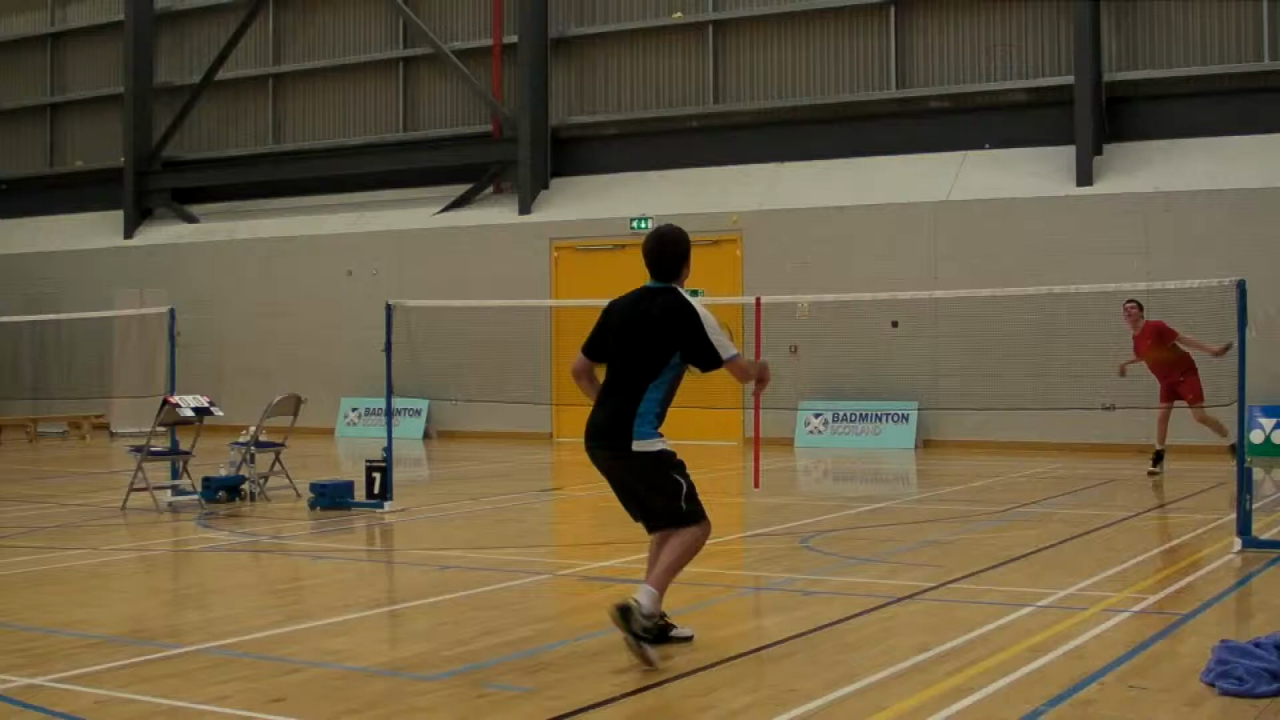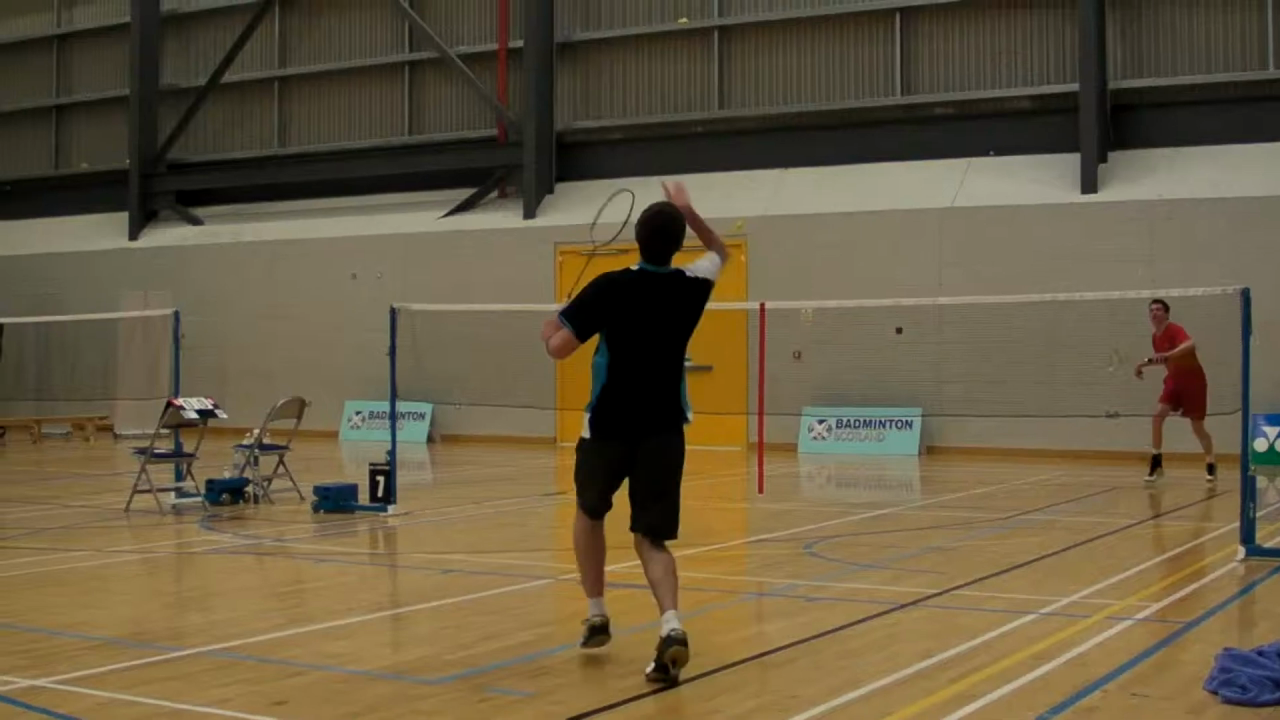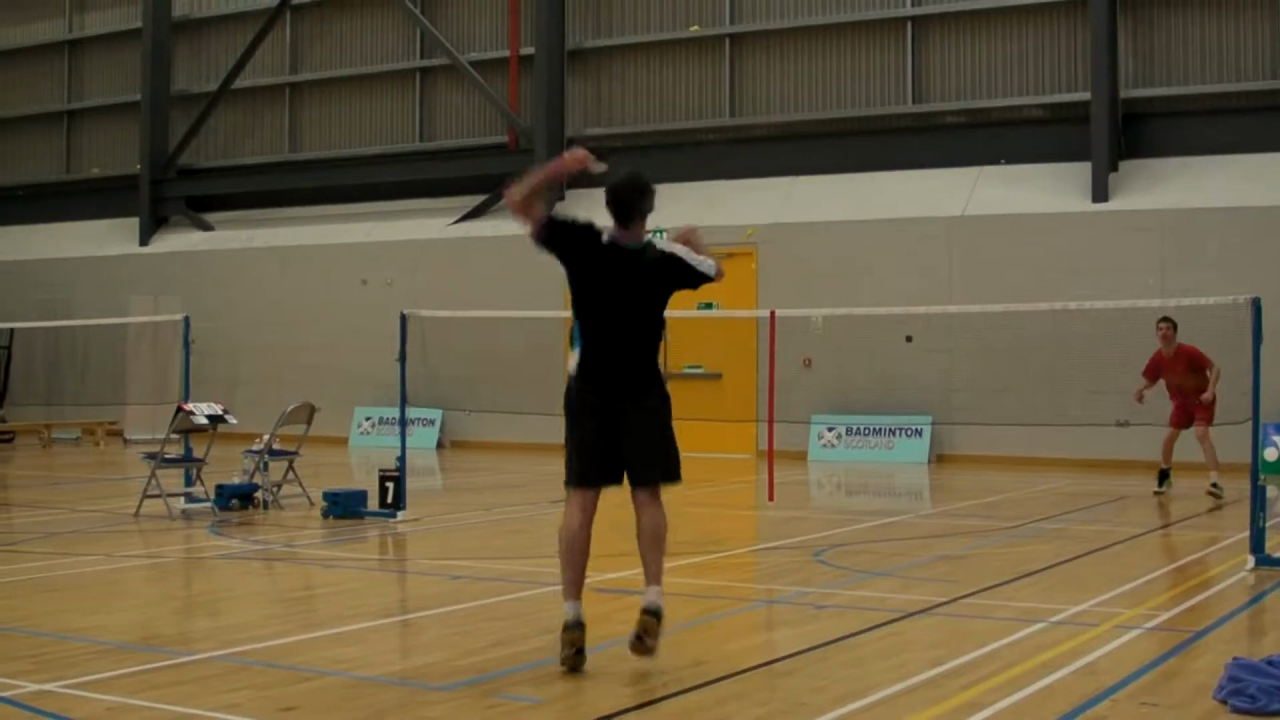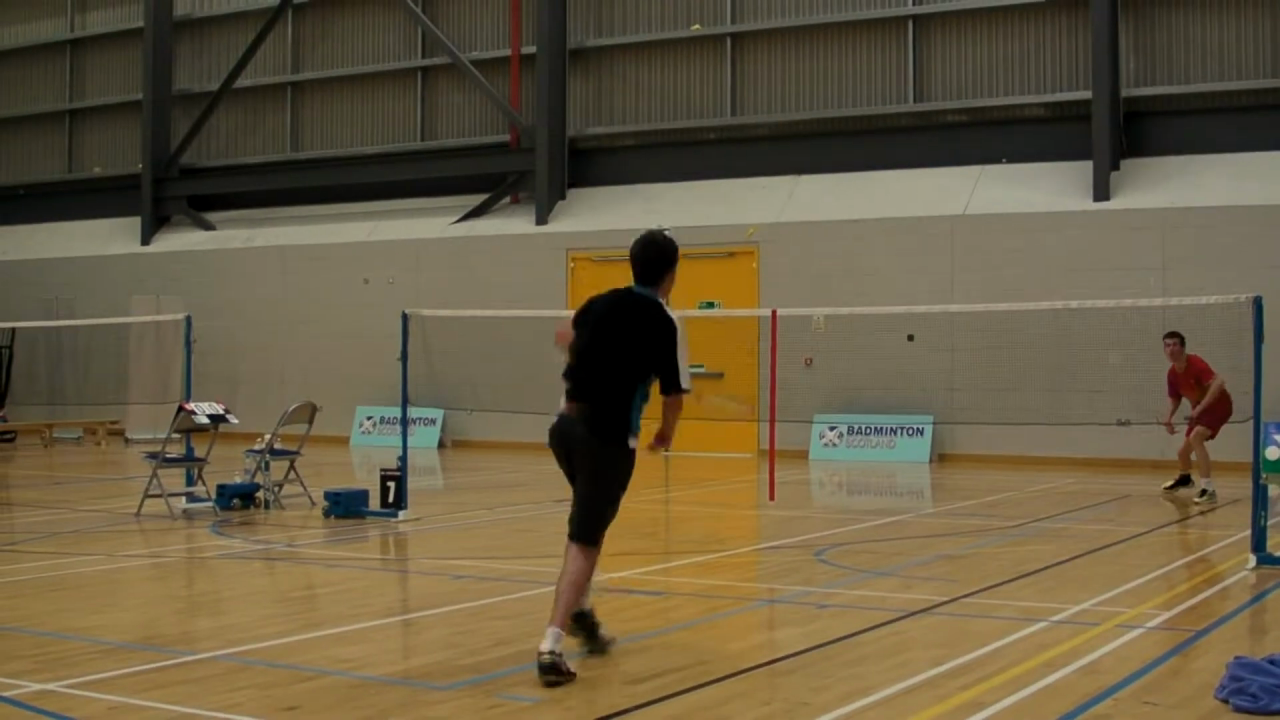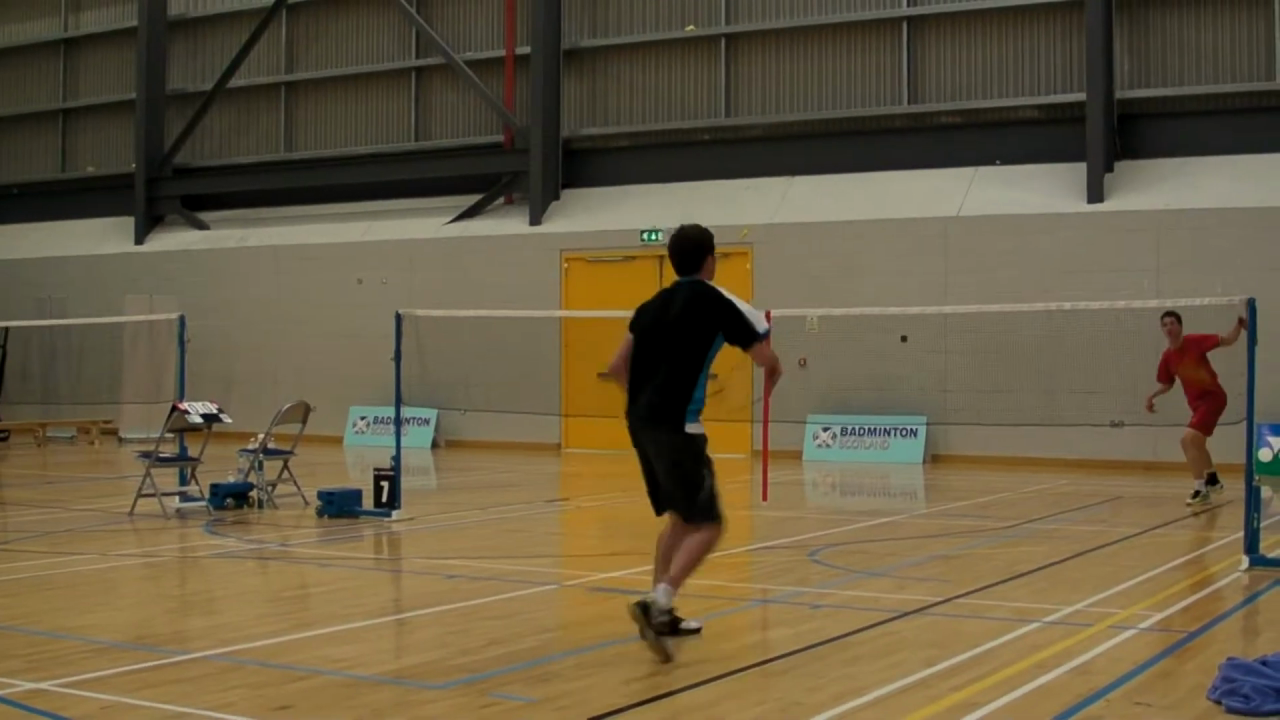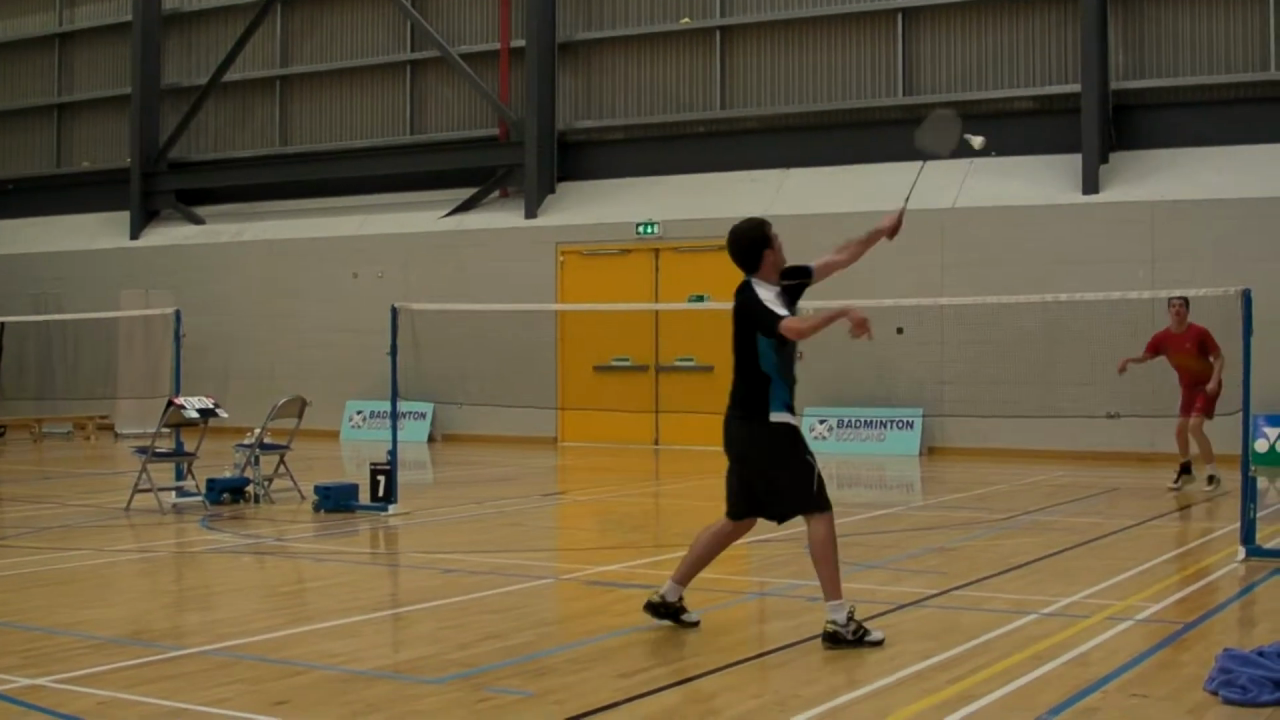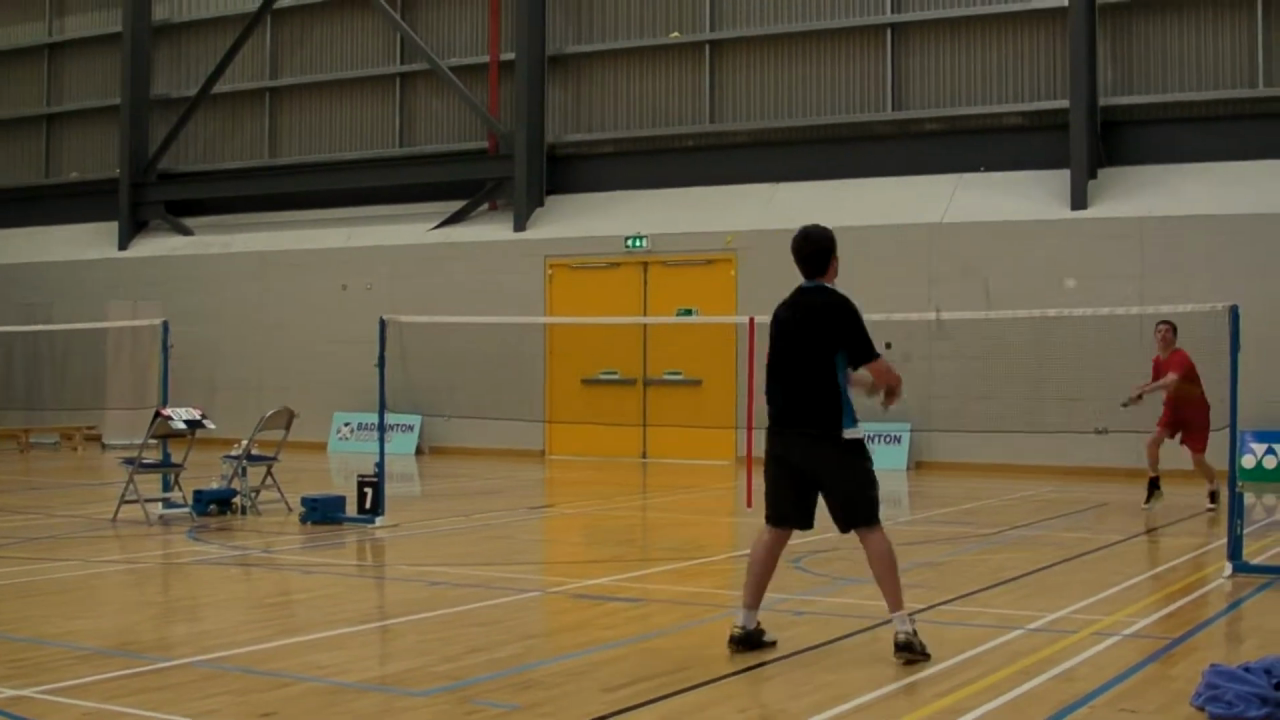
dt=0.4s
person 1, frame 1
left shoulder: (619, 307)
right shoulder: (686, 312)
left elbow: (581, 368)
right elbow: (739, 370)
right wrist: (761, 371)
left hip: (600, 439)
right hip: (637, 442)
left knee: (666, 524)
right knee: (693, 527)
left ankle: (650, 619)
right ankle: (639, 606)
person 1, frame 2
left shoulder: (611, 288)
right shoulder: (693, 287)
left elbow: (558, 347)
right elbow: (719, 251)
left wrist: (551, 326)
right wrist: (689, 210)
left hip: (609, 429)
right hip: (665, 433)
left knee: (589, 517)
right knee: (650, 540)
left ankle: (596, 616)
right ankle: (671, 629)
person 1, frame 3
left shoulder: (585, 248)
right shoulder: (665, 260)
left elbow: (517, 202)
right elbow: (714, 270)
left wrist: (563, 165)
right wrist: (692, 243)
left hip: (586, 399)
right hip: (642, 402)
left knee: (581, 502)
right knee: (646, 497)
left ankle: (573, 620)
right ankle: (652, 602)
person 1, frame 4
left shoulder: (601, 303)
right shoulder: (664, 324)
left elbow: (564, 344)
right elbow: (675, 397)
right wrist: (665, 432)
left hip: (567, 429)
right hip: (609, 441)
left knee: (585, 534)
right knee: (584, 545)
left ankle: (580, 611)
right ankle: (552, 647)
person 1, frame 5
left shoulder: (653, 306)
right shoulder: (713, 301)
left elbow: (618, 365)
right elbow: (764, 353)
right wrist: (772, 367)
left hip: (645, 425)
right hip: (675, 429)
left knee: (685, 518)
right knee: (704, 528)
left ankle: (659, 611)
right ankle: (657, 603)
person 1, frame 6
left shoulder: (779, 285)
right shoulder: (755, 297)
left elbow: (837, 259)
right elbow: (793, 330)
left wrist: (881, 232)
right wrist: (842, 312)
left hip: (748, 426)
right hip: (768, 426)
left knee: (737, 520)
right knee: (817, 513)
left ankle: (667, 596)
right ankle: (838, 620)
person 1, frame 7
left shoulder: (784, 309)
right shoulder: (837, 306)
right elbow: (879, 373)
left wrist: (858, 380)
right wrist: (891, 384)
left hip: (784, 436)
right hip: (833, 436)
left knee: (775, 529)
right knee: (869, 529)
left ankle: (745, 626)
right ankle: (904, 630)
person 2, frame 1
left shoulder: (1155, 327)
right shoulder: (1136, 338)
left elbow: (1182, 339)
left wrist: (1211, 349)
right wrist: (1126, 363)
left hip: (1184, 372)
right hip: (1165, 377)
left knee: (1199, 416)
right knee: (1162, 415)
left ankle: (1232, 440)
right ankle: (1158, 456)
person 2, frame 2
left shoulder: (1174, 330)
right shoulder: (1155, 337)
left elbow: (1190, 345)
left wrist: (1166, 355)
right wrist: (1143, 364)
left hip: (1194, 382)
right hip: (1174, 382)
left knee: (1197, 427)
right knee: (1157, 416)
left ankle: (1210, 462)
right ankle: (1156, 462)
person 2, frame 3
left shoulder: (1189, 352)
right shoulder: (1156, 359)
left elbow: (1214, 368)
right elbow: (1150, 380)
left wrist: (1210, 392)
right wrist: (1141, 390)
left hip: (1201, 398)
right hip: (1181, 400)
left knee: (1201, 434)
right knee: (1169, 439)
left ankle: (1215, 482)
right ankle: (1164, 478)
person 2, frame 4
left shoulder: (1196, 364)
right shoulder: (1172, 373)
left elbow: (1218, 384)
right elbow: (1175, 398)
left wrist: (1198, 409)
right wrist: (1168, 417)
left hip: (1219, 407)
right hip: (1200, 412)
left knee: (1196, 438)
right knee: (1183, 451)
left ankle: (1208, 489)
right ankle: (1184, 478)
person 2, frame 5
left shoulder: (1196, 341)
right shoulder: (1167, 357)
left elbow: (1228, 340)
right elbow: (1166, 384)
left wrist: (1238, 326)
right wrist: (1151, 396)
left hip: (1213, 397)
right hip: (1197, 402)
left knee: (1187, 439)
right knee: (1197, 443)
left ankle: (1202, 489)
right ankle: (1212, 481)
person 2, frame 6
left shoulder: (1199, 333)
right shoulder: (1163, 336)
left elbow: (1218, 357)
right elbow: (1147, 355)
left wrist: (1214, 380)
right wrist: (1129, 360)
left hip: (1206, 386)
right hip: (1188, 387)
left knee: (1194, 427)
right knee: (1180, 429)
left ankle: (1213, 474)
right ankle: (1185, 470)
person 2, frame 7
left shoulder: (1180, 357)
right shoulder: (1157, 360)
left elbow: (1171, 380)
left wrist: (1143, 390)
right wrist: (1142, 387)
left hip: (1196, 410)
right hip: (1173, 408)
left knee: (1198, 461)
right knee: (1152, 441)
left ankle: (1213, 490)
right ankle: (1154, 486)
